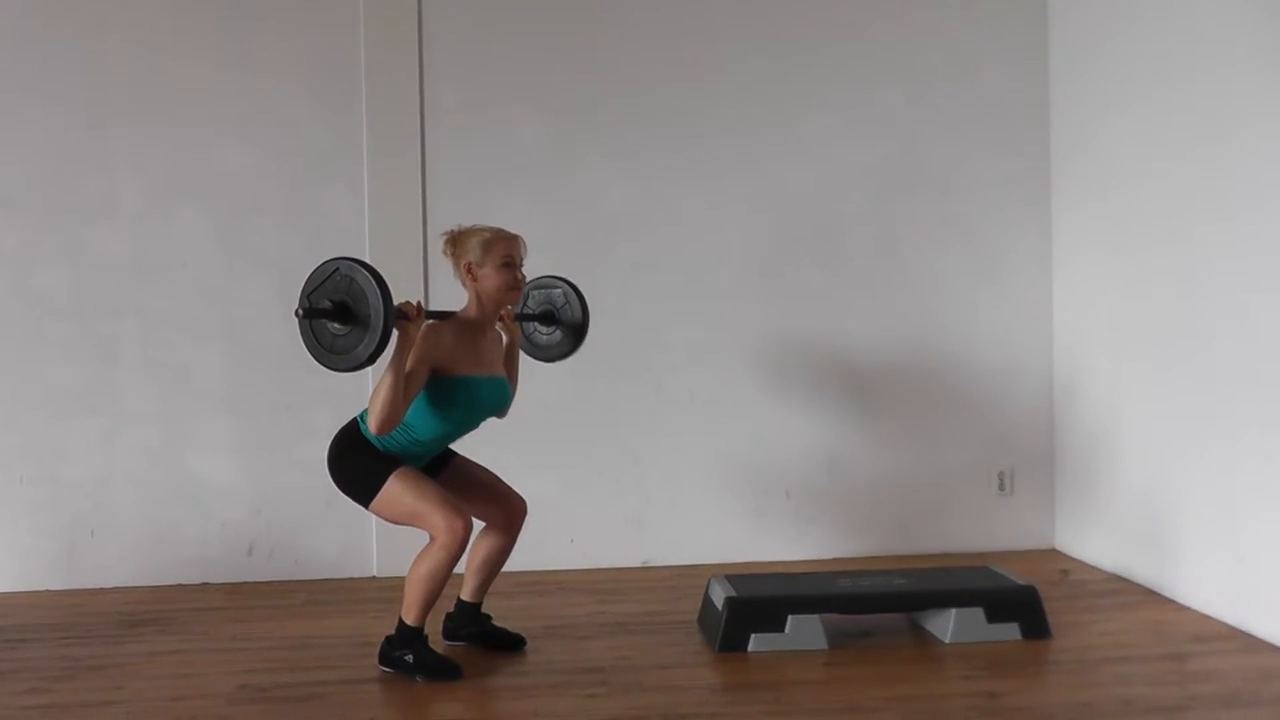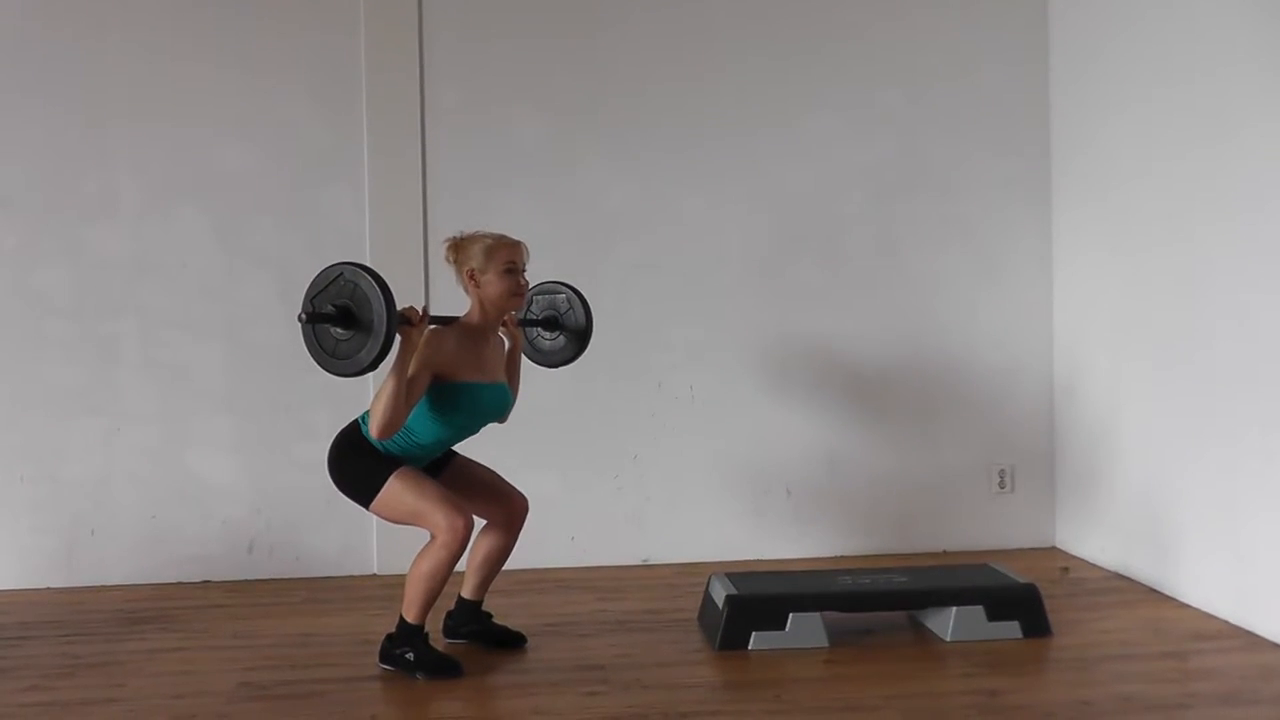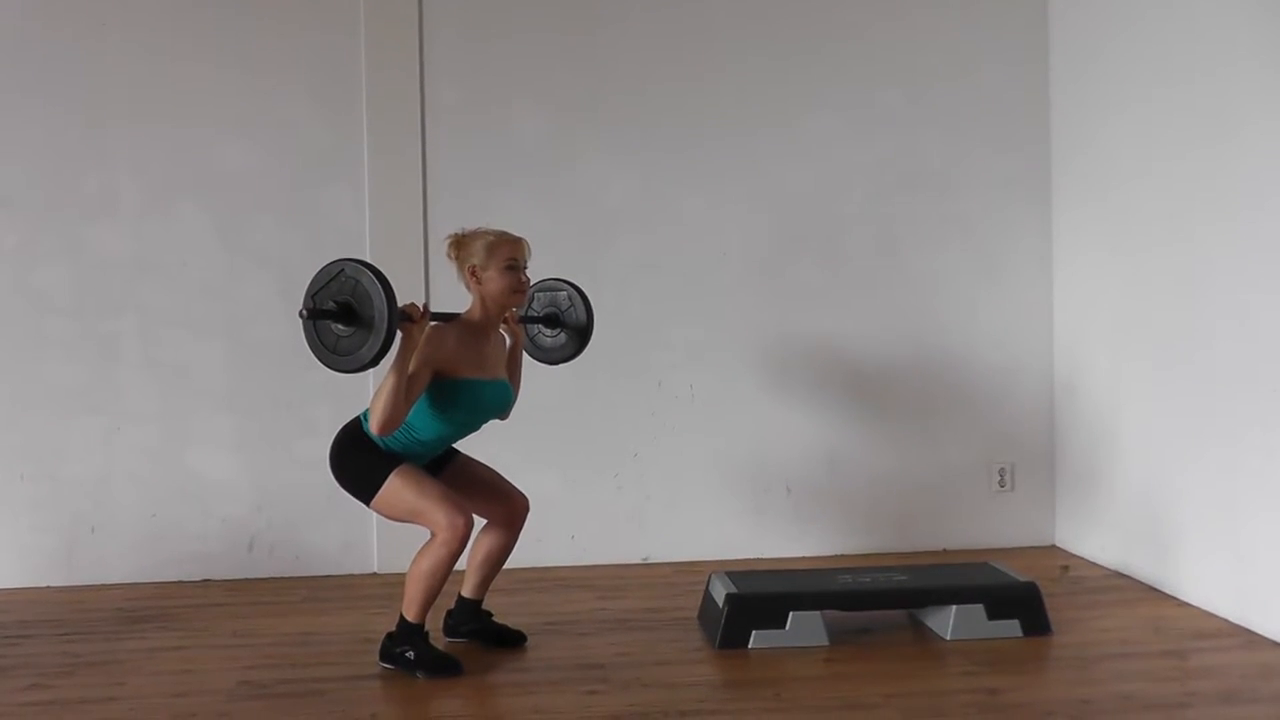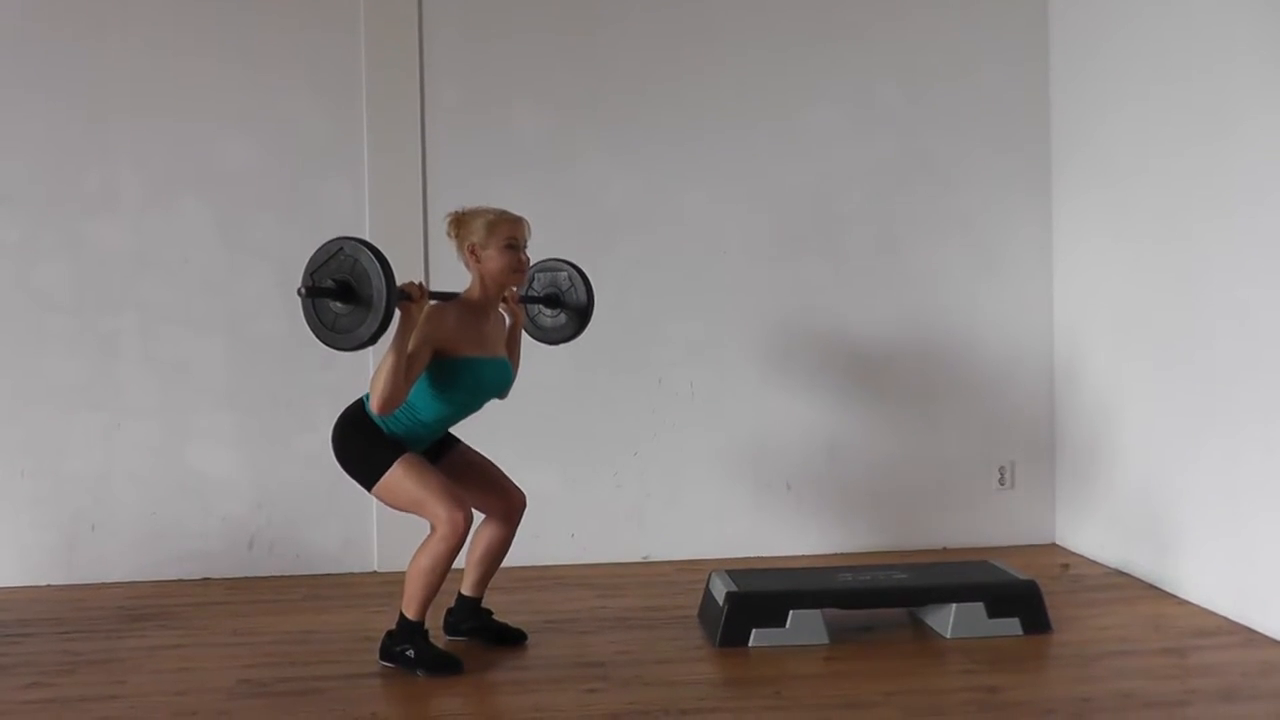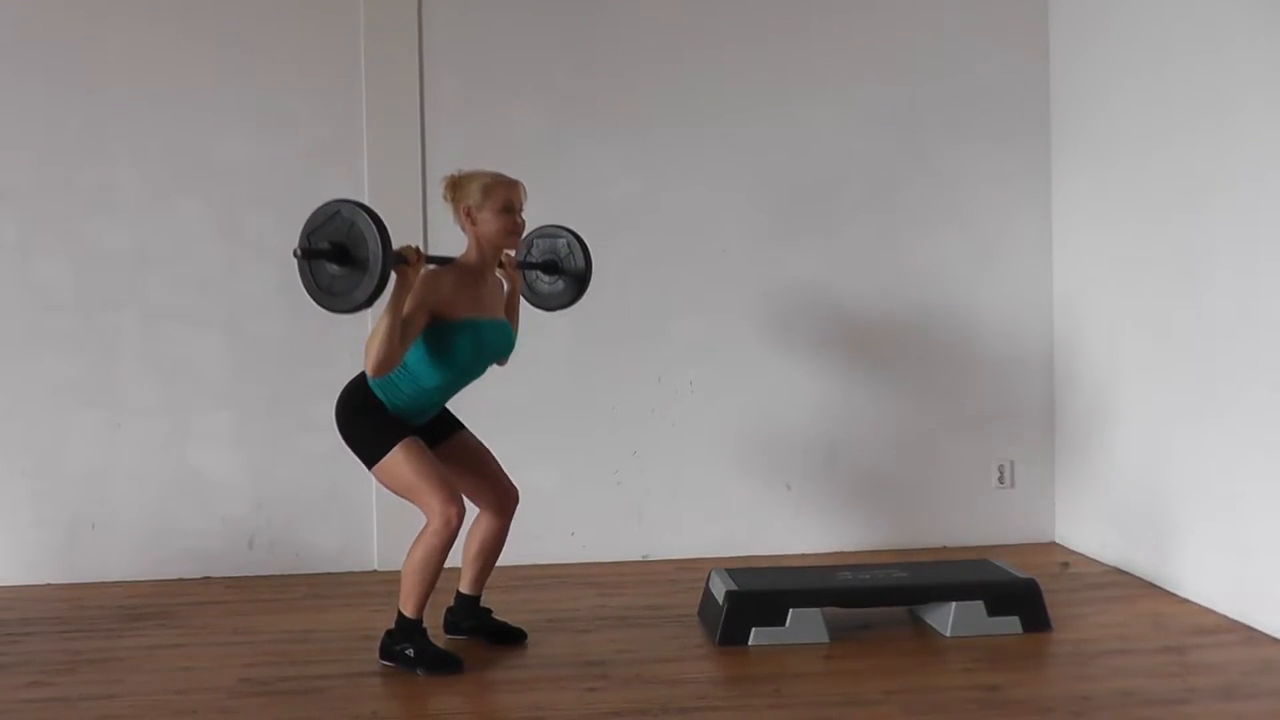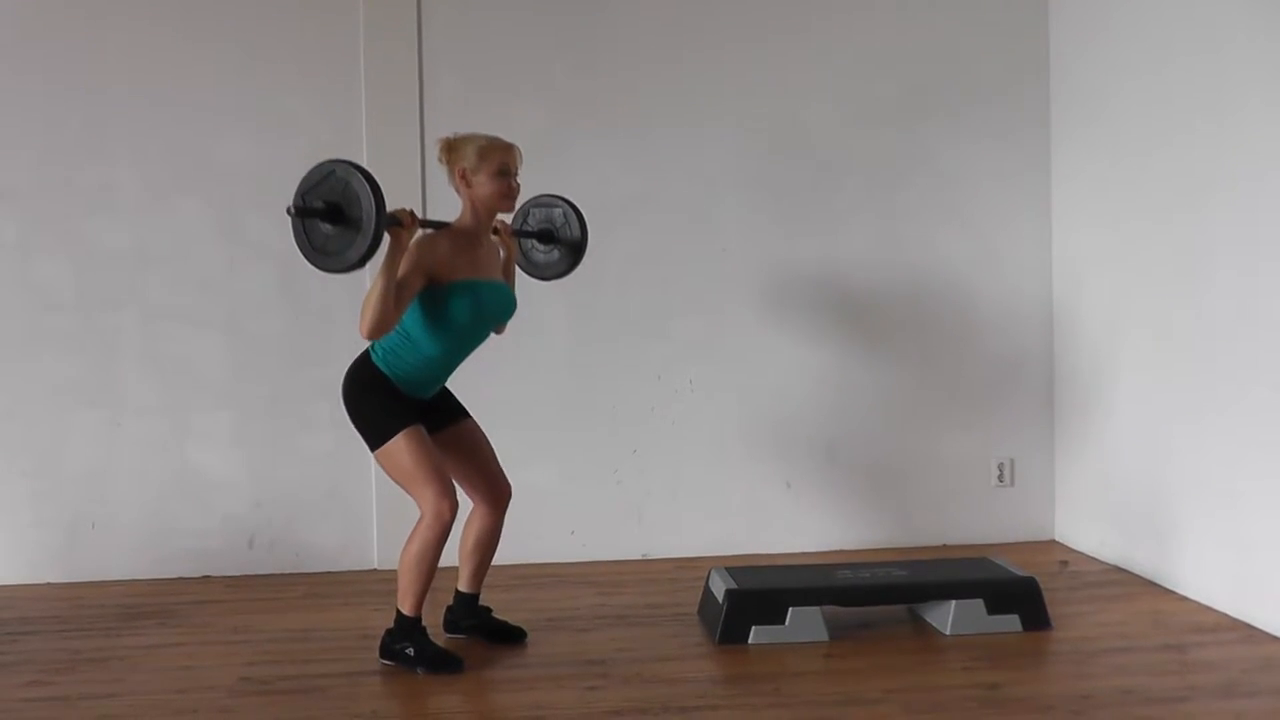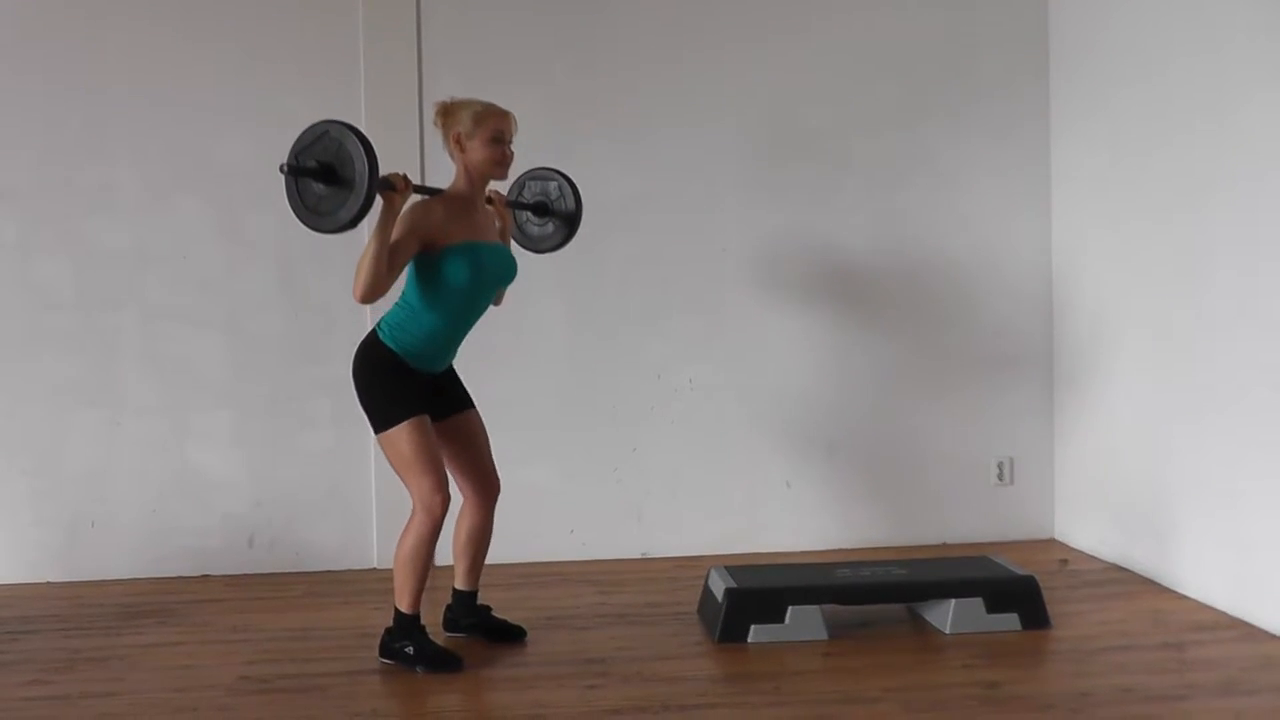
dt=0.2s
person 1, frame 1
left shoulder: (492, 336)
right shoulder: (440, 338)
left elbow: (498, 407)
right elbow: (380, 422)
right wrist: (405, 341)
left hip: (418, 454)
right hip: (362, 454)
left knee: (511, 510)
right knee: (453, 526)
left ankle: (465, 618)
right ankle: (402, 645)
person 1, frame 2
left shoulder: (495, 343)
right shoulder: (442, 344)
left elbow: (499, 412)
right elbow: (382, 428)
right wrist: (408, 347)
left hip: (419, 457)
right hip: (363, 455)
left knee: (513, 508)
right knee: (454, 524)
left ankle: (466, 616)
right ankle: (403, 642)
person 1, frame 3
left shoulder: (496, 340)
right shoulder: (443, 341)
left elbow: (500, 409)
right elbow: (381, 424)
right wrist: (408, 344)
left hip: (420, 453)
right hip: (365, 452)
left knee: (513, 507)
right knee: (453, 522)
left ankle: (466, 614)
right ankle: (403, 640)
person 1, frame 4
left shoulder: (496, 319)
right shoulder: (442, 320)
left elbow: (500, 388)
right elbow: (382, 403)
right wrist: (407, 322)
left hip: (420, 437)
right hip: (367, 435)
left knee: (509, 503)
right knee: (452, 517)
left ankle: (466, 612)
right ankle: (403, 639)
person 1, frame 5
left shoulder: (493, 282)
right shoulder: (438, 283)
left elbow: (499, 355)
right elbow: (378, 364)
right wrist: (402, 286)
left hip: (423, 412)
right hip: (371, 410)
left knee: (502, 498)
right knee: (446, 510)
left ankle: (465, 611)
right ankle: (402, 637)
person 1, frame 6
left shoulder: (491, 248)
right shoulder: (435, 248)
left elbow: (497, 323)
right elbow: (373, 327)
right wrist: (396, 248)
left hip: (427, 390)
right hip: (378, 387)
left knee: (495, 493)
right knee: (439, 505)
left ankle: (465, 609)
right ankle: (402, 636)
person 1, frame 7
left shoulder: (486, 215)
right shoulder: (429, 214)
left elbow: (493, 296)
right elbow: (366, 290)
right wrist: (389, 211)
left hip: (437, 370)
right hip: (388, 366)
left knee: (484, 487)
right knee: (432, 499)
left ankle: (465, 608)
right ankle: (402, 634)
